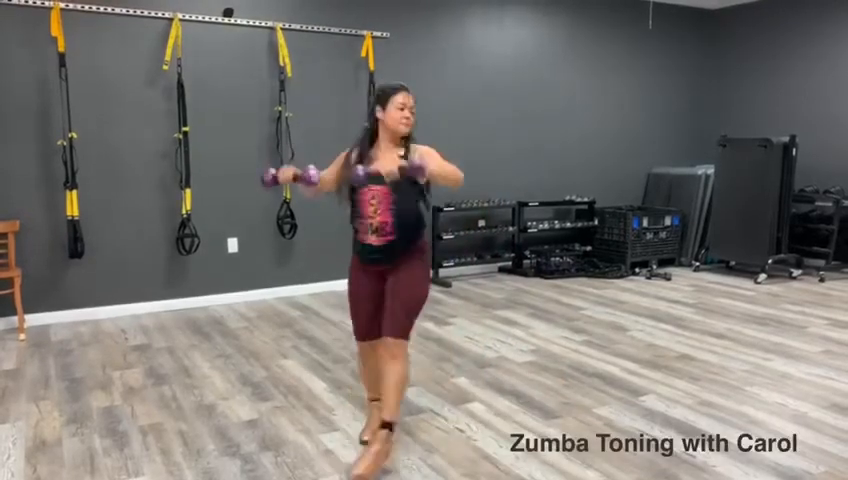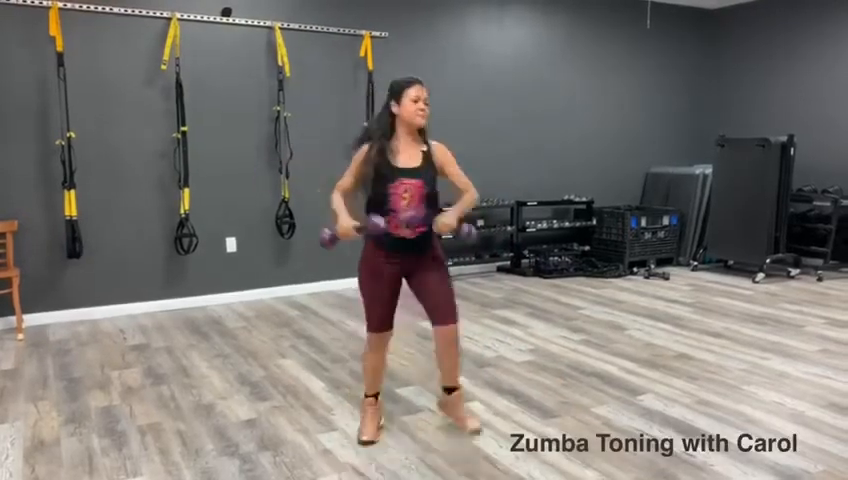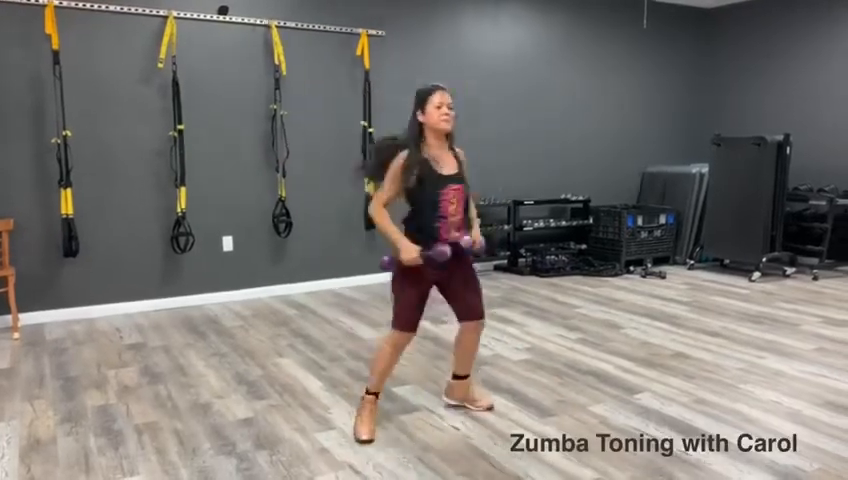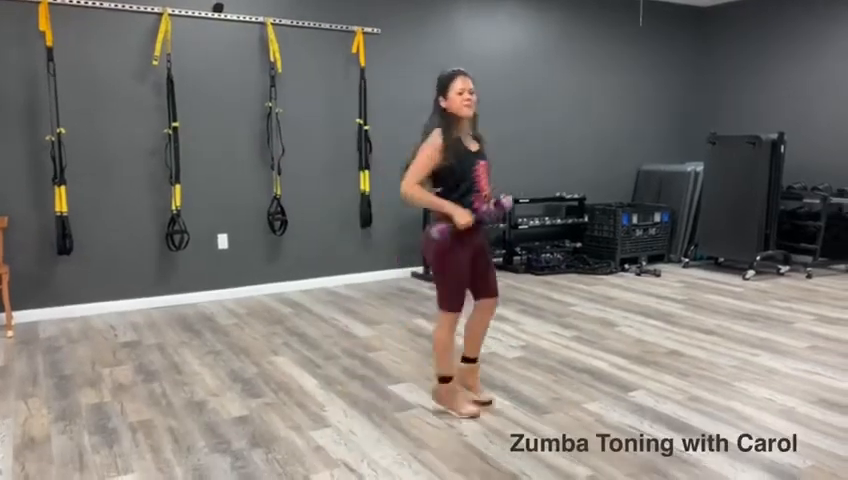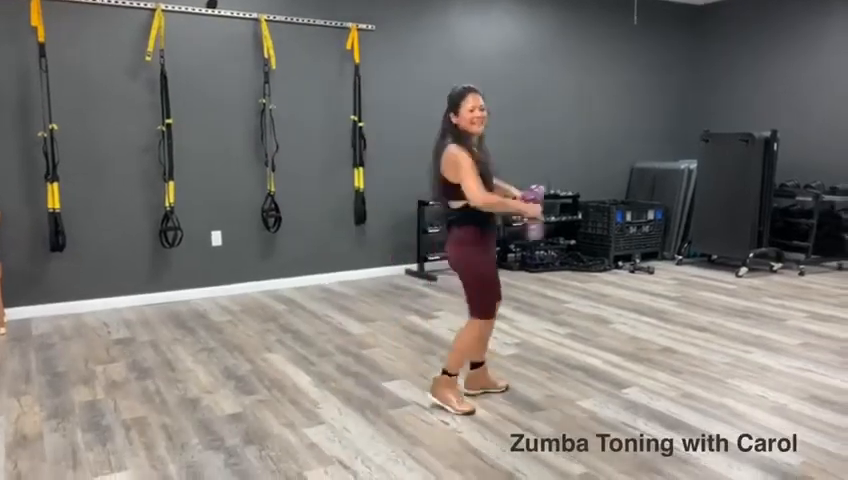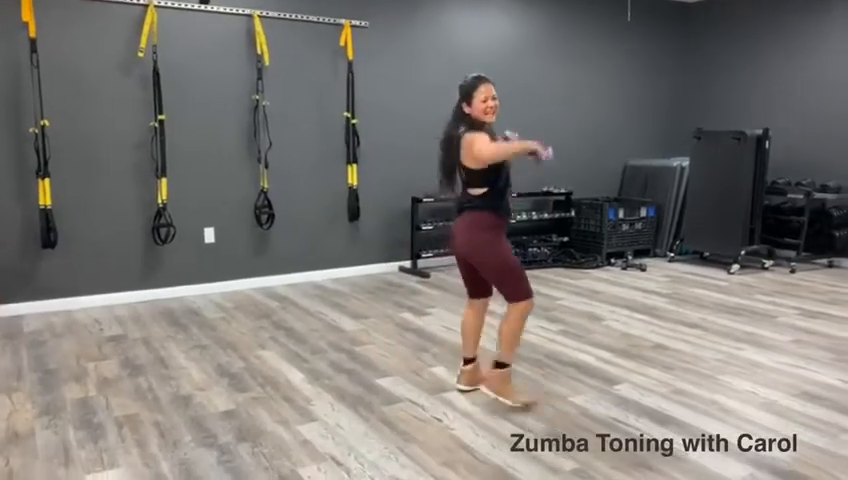
dt=0.2s
person 1, frame 1
left shoulder: (418, 154)
right shoulder: (354, 157)
left elbow: (456, 178)
right elbow: (319, 185)
left wrist: (407, 163)
right wrist: (293, 174)
left hip: (408, 262)
right hip: (365, 263)
left knee: (394, 344)
right knee: (367, 343)
left ankle: (383, 438)
right ankle: (376, 409)
person 1, frame 2
left shoulder: (435, 151)
right shoulder: (371, 151)
left elbow: (469, 190)
right elbow: (340, 192)
left wrist: (454, 213)
right wrist: (343, 217)
left hip: (425, 255)
right hip: (380, 256)
left knee: (447, 328)
right knee: (378, 335)
left ankle: (451, 400)
right ankle: (371, 405)
person 1, frame 3
left shoulder: (457, 156)
right shoulder: (407, 159)
right elbow: (377, 207)
left wrist: (475, 229)
right wrist: (402, 244)
left hip: (455, 257)
right hip: (417, 260)
left knee: (474, 321)
right knee: (402, 334)
left ankle: (459, 387)
right ankle: (368, 404)
person 1, frame 4
left shoulder: (473, 136)
right shoulder: (439, 139)
right elbow: (408, 187)
left wrist: (489, 199)
right wrist: (452, 209)
left hip: (474, 232)
right hip: (450, 237)
left knee: (488, 301)
right knee: (450, 312)
left ankle: (466, 373)
right ankle: (445, 388)
person 1, frame 5
left shoulder: (472, 148)
right shoulder: (456, 153)
left elbow: (487, 183)
right elbow: (479, 198)
left wrist: (512, 192)
right wrist: (523, 209)
left hip: (479, 240)
right hip: (467, 242)
left knee: (487, 308)
right knee: (482, 316)
left ankle: (476, 375)
right ankle: (444, 384)
person 1, frame 6
left shoulder: (467, 136)
right shoulder: (475, 138)
right elbow: (491, 153)
left wrist: (517, 146)
right wrist: (528, 145)
left hip: (467, 229)
right hip: (482, 231)
left knee: (478, 299)
right knee: (522, 300)
left ankle: (470, 371)
right ankle: (500, 377)
